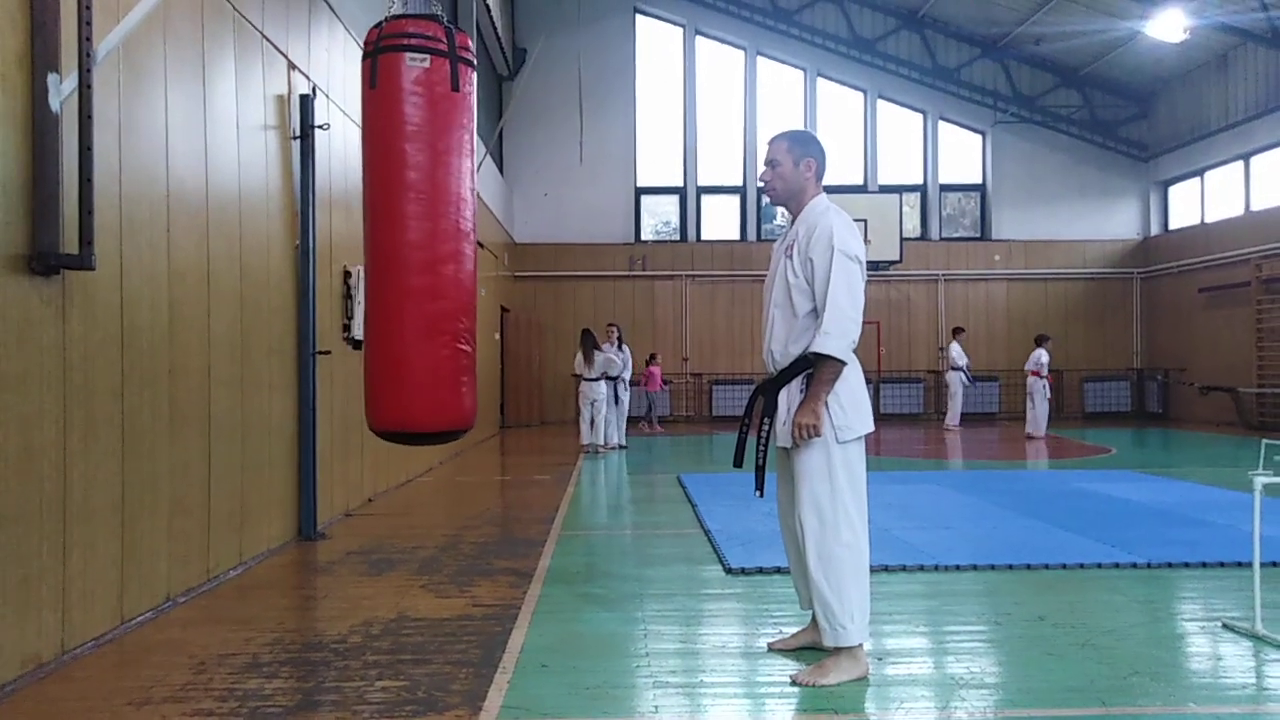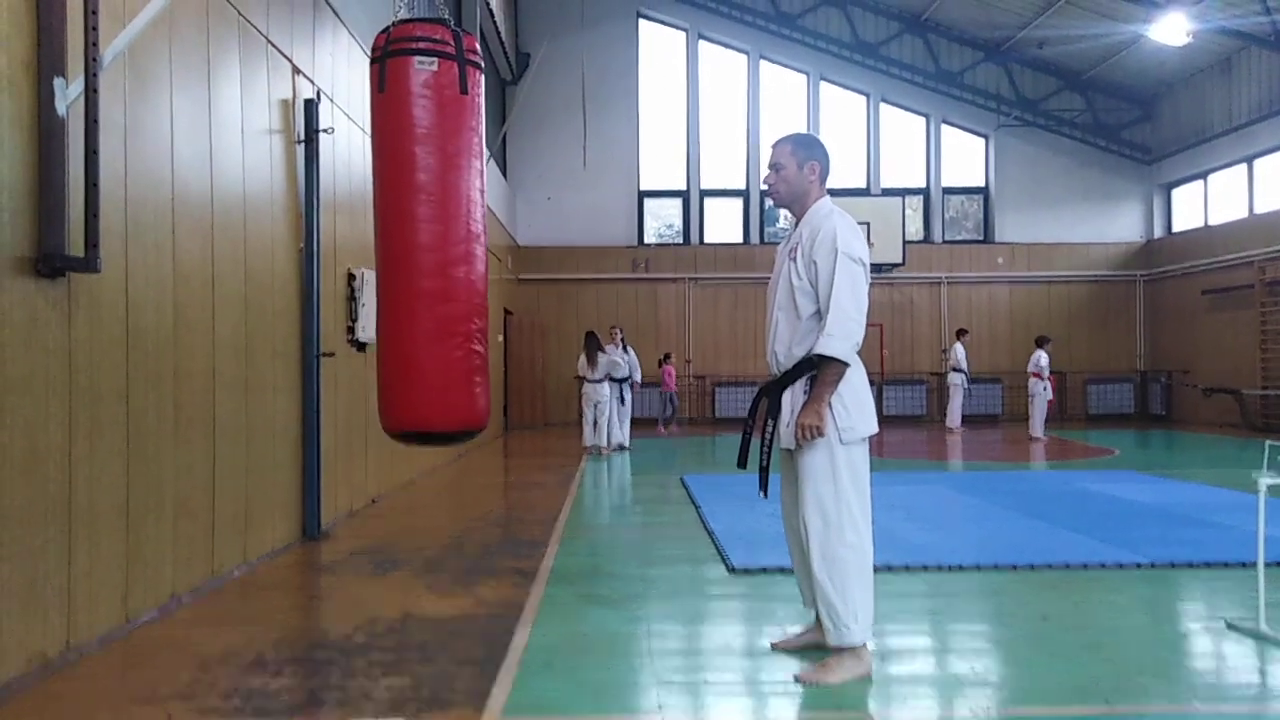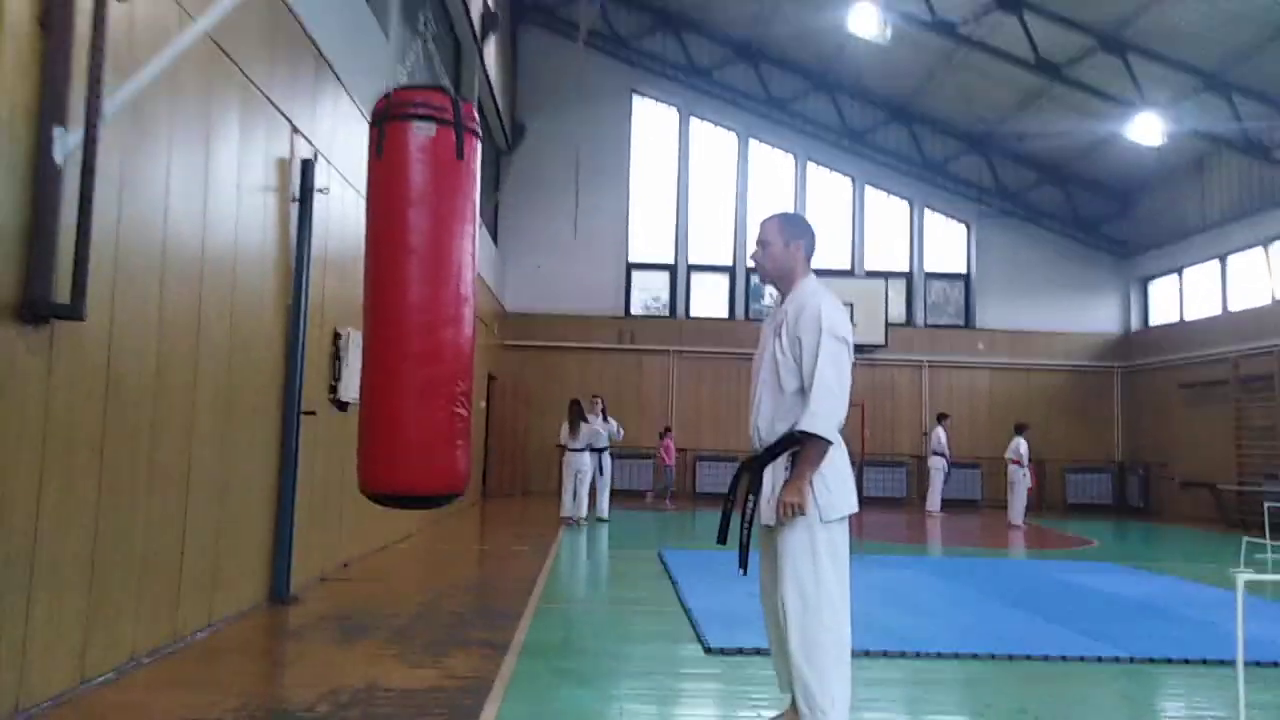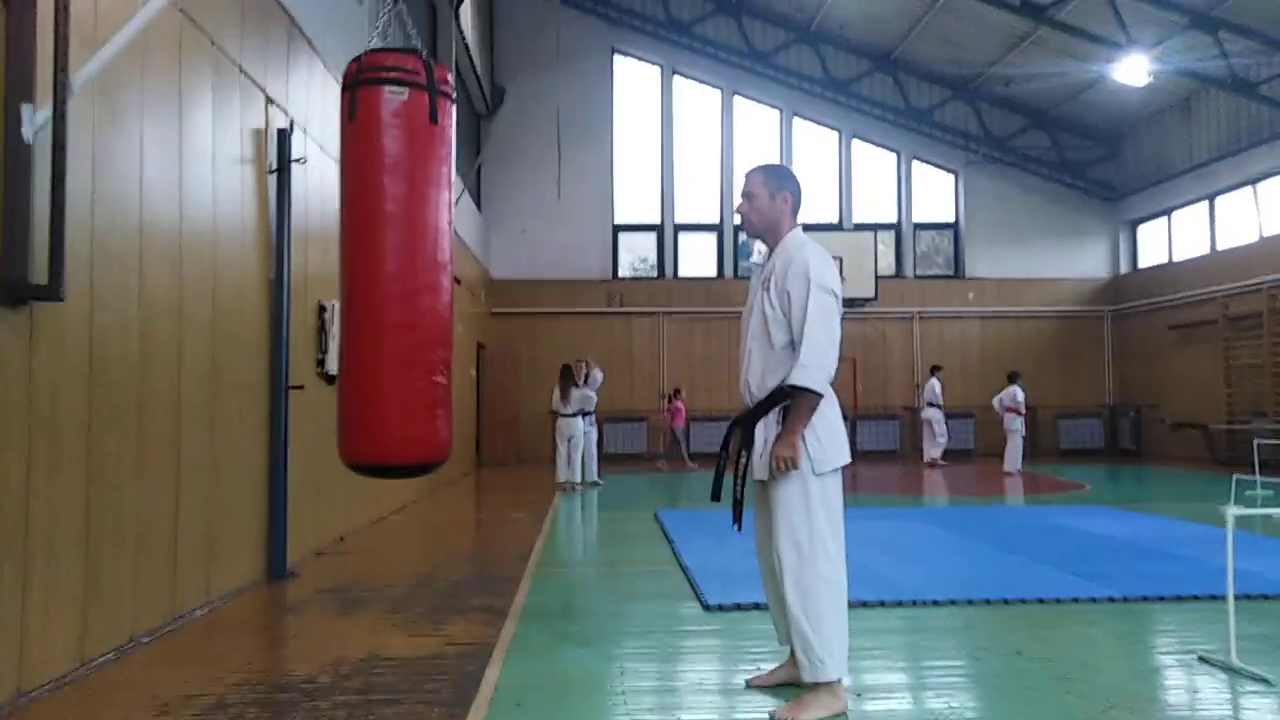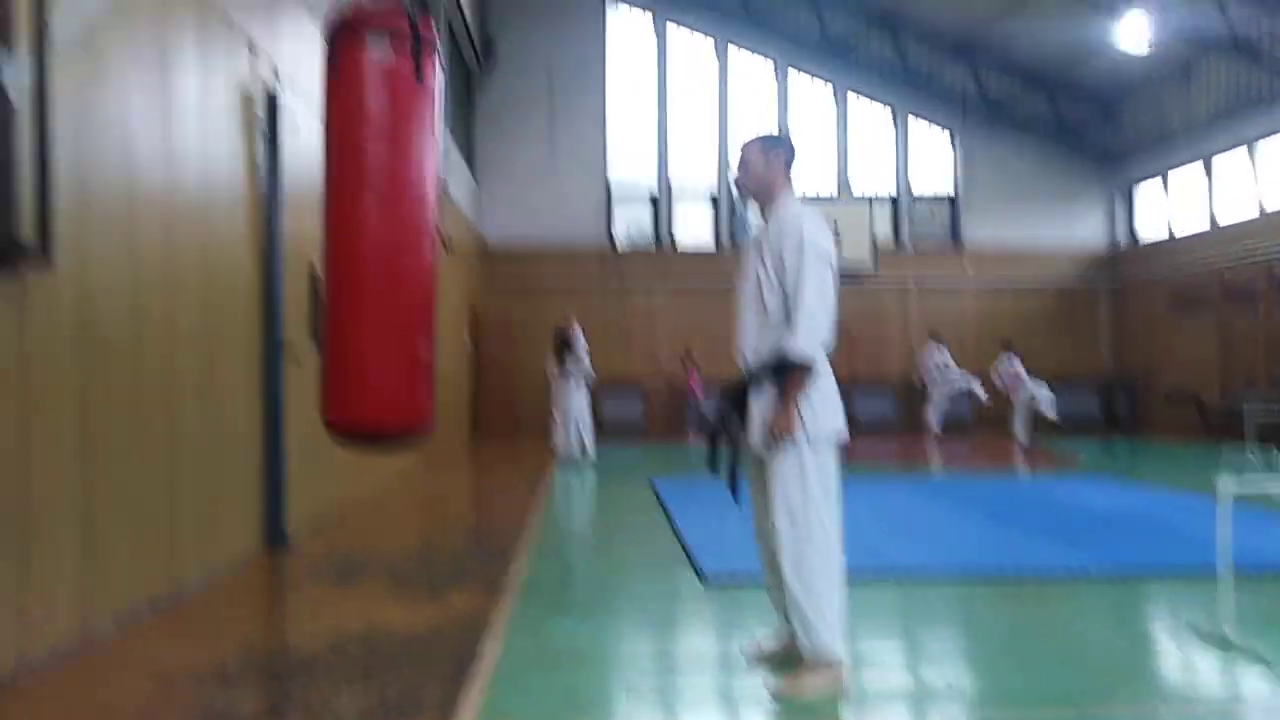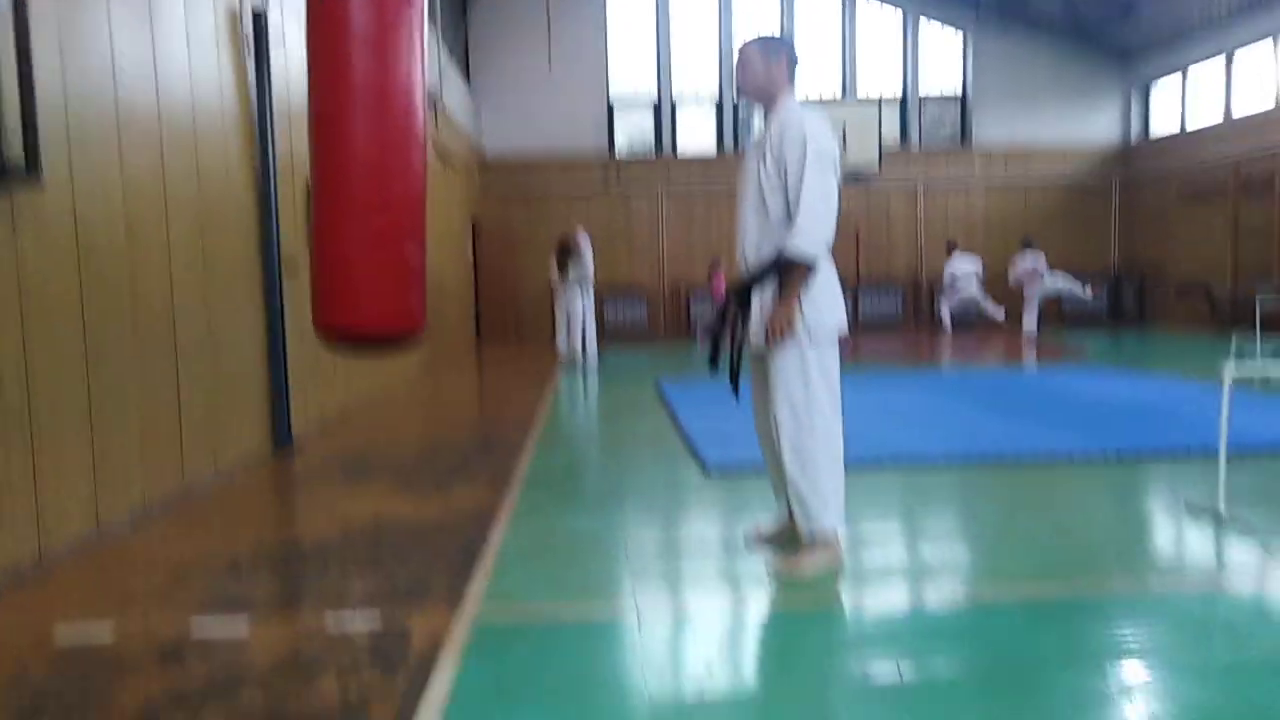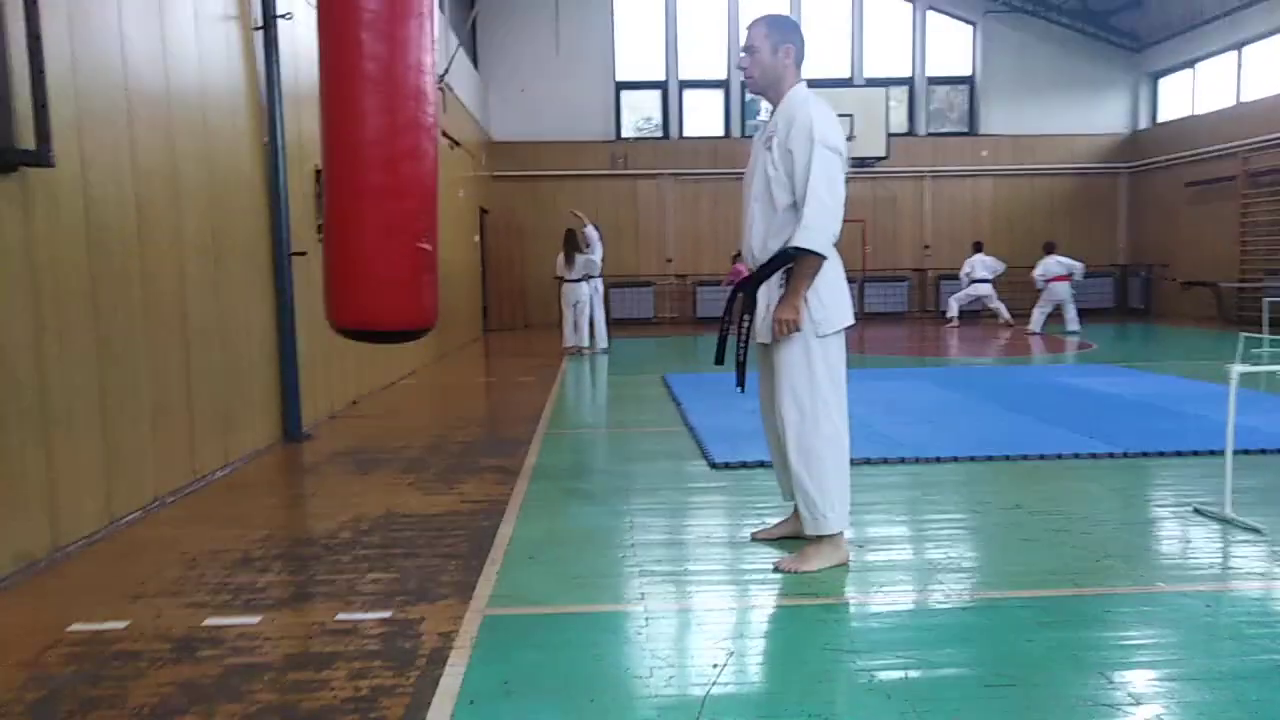
dt=0.3s
person 1, frame 1
left shoulder: (830, 228)
right shoulder: (793, 235)
left elbow: (840, 326)
left wrist: (813, 401)
left hip: (822, 399)
right hip: (795, 396)
left knee: (830, 522)
right knee: (800, 518)
left ankle: (848, 649)
right ankle: (821, 622)
person 1, frame 2
left shoulder: (834, 230)
right shoulder: (798, 236)
left elbow: (843, 327)
left wrist: (817, 402)
left hip: (825, 399)
right hip: (798, 397)
left knee: (833, 521)
right knee: (804, 519)
left ankle: (851, 647)
right ankle: (824, 622)
person 1, frame 3
left shoulder: (818, 308)
right shoulder: (782, 313)
left elbow: (828, 404)
left wrist: (799, 480)
left hip: (808, 479)
right hip: (780, 478)
left knee: (811, 601)
right knee: (782, 598)
person 1, frame 4
left shoulder: (806, 261)
right shoulder: (772, 267)
left elbow: (817, 357)
left wrist: (791, 433)
left hip: (799, 431)
right hip: (772, 429)
left knee: (808, 555)
right knee: (779, 554)
right ankle: (799, 657)
person 1, frame 5
left shoulder: (800, 228)
right shoulder: (768, 233)
left elbow: (811, 326)
left wrist: (787, 405)
left hip: (794, 402)
right hip: (767, 399)
left knee: (804, 524)
right knee: (777, 522)
left ankle: (824, 654)
right ankle: (796, 631)
person 1, frame 6
left shoulder: (802, 128)
right shoulder: (769, 134)
left elbow: (813, 224)
left wrist: (787, 301)
left hip: (794, 296)
right hip: (768, 296)
left knee: (804, 415)
right knee: (776, 415)
left ankle: (823, 536)
right ankle: (797, 519)
person 1, frame 7
left shoulder: (809, 117)
right shoulder: (775, 124)
left elbow: (820, 218)
left wrist: (794, 296)
left hip: (802, 293)
right hip: (777, 292)
left knee: (809, 413)
right knee: (782, 412)
left ankle: (829, 535)
right ankle: (803, 514)
